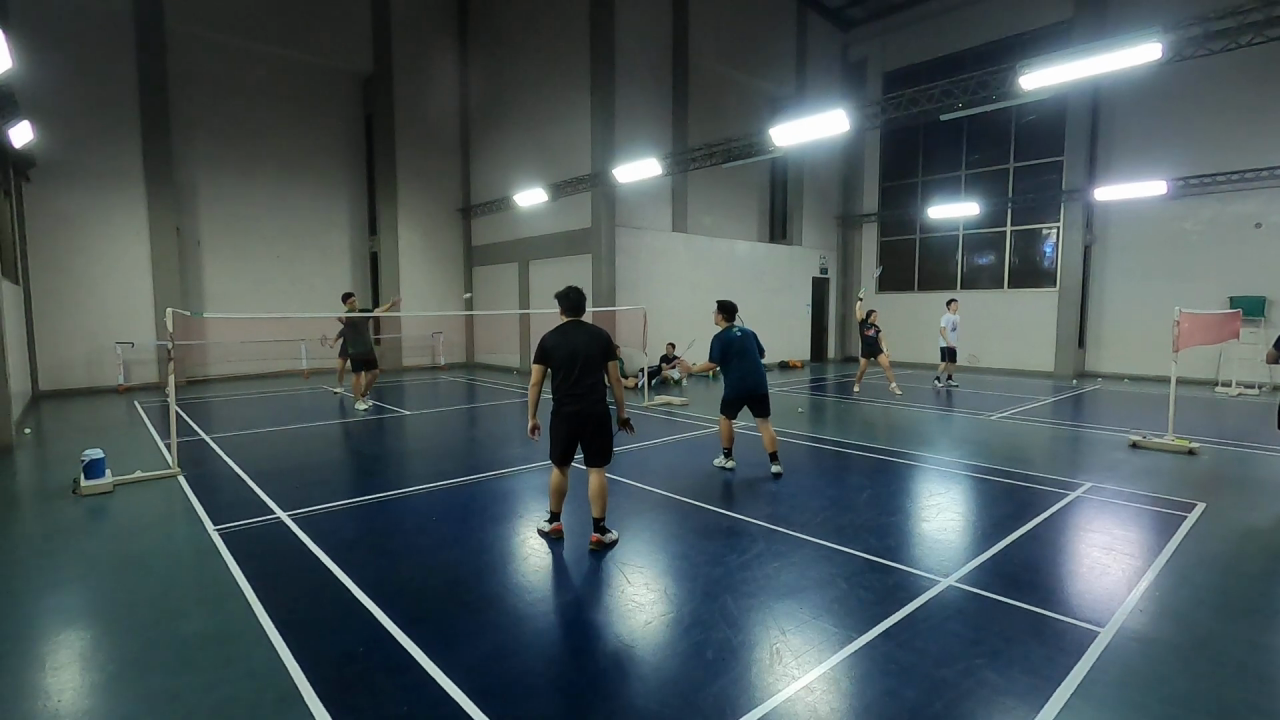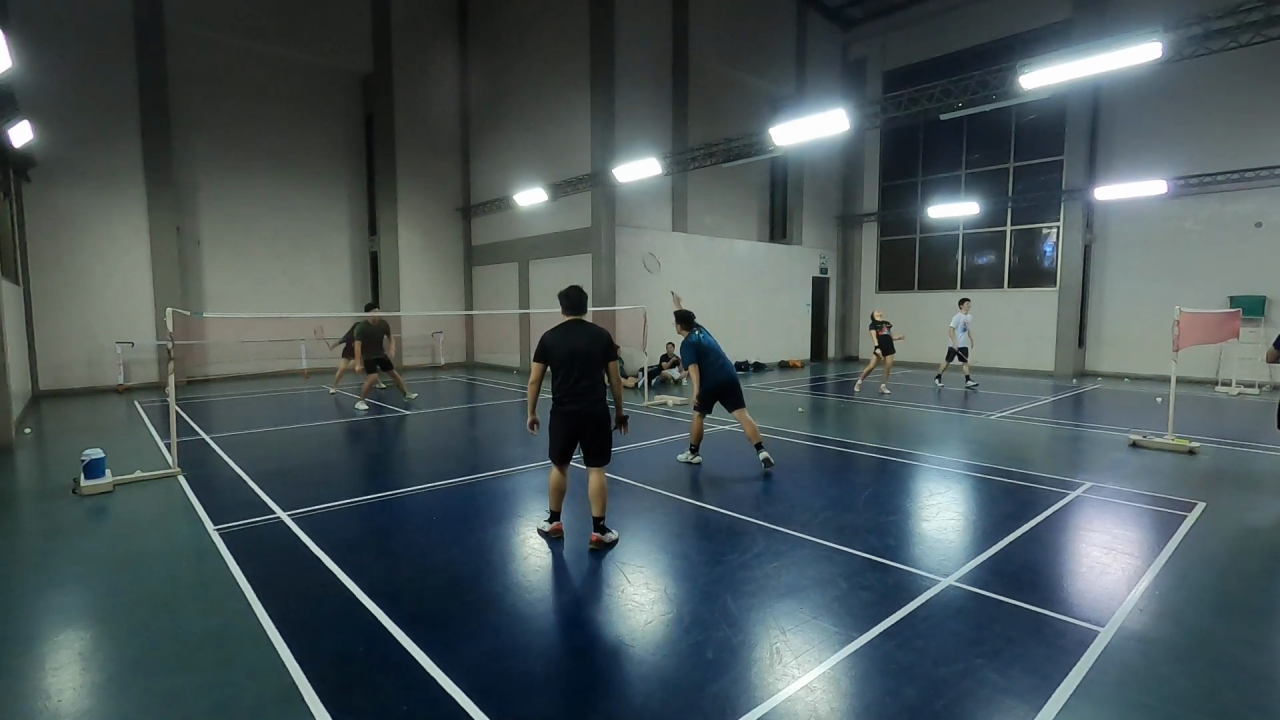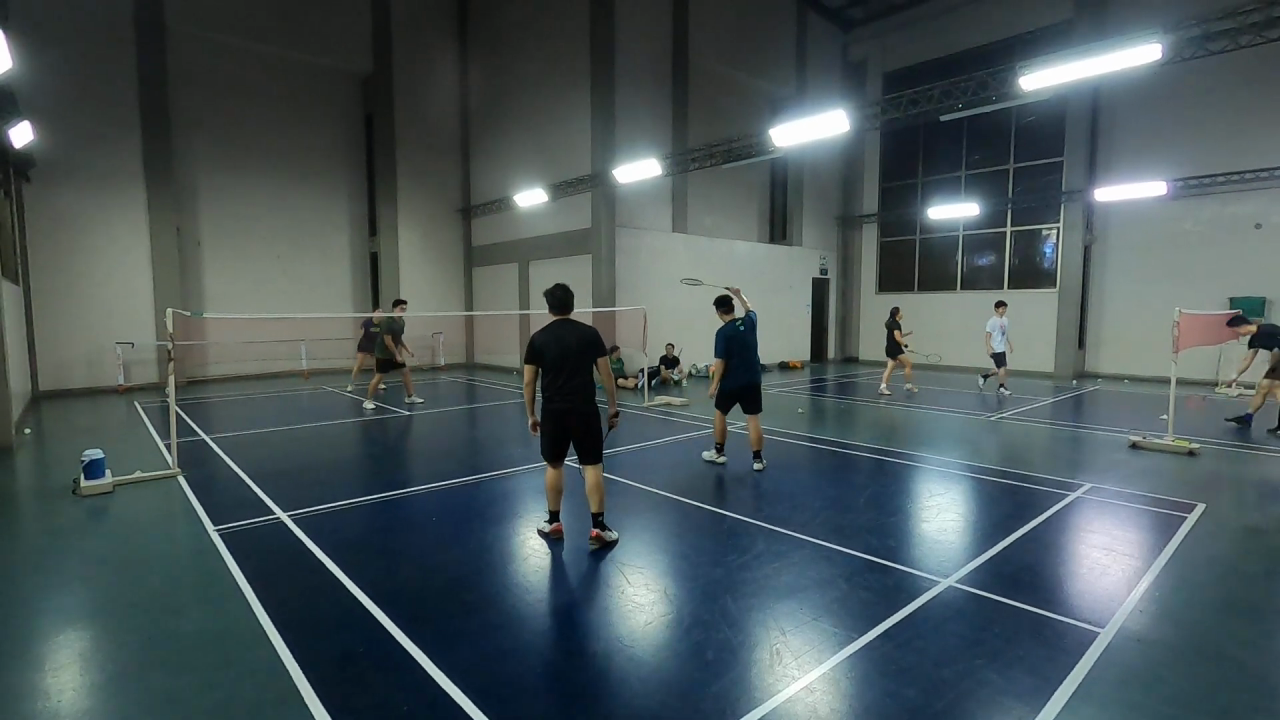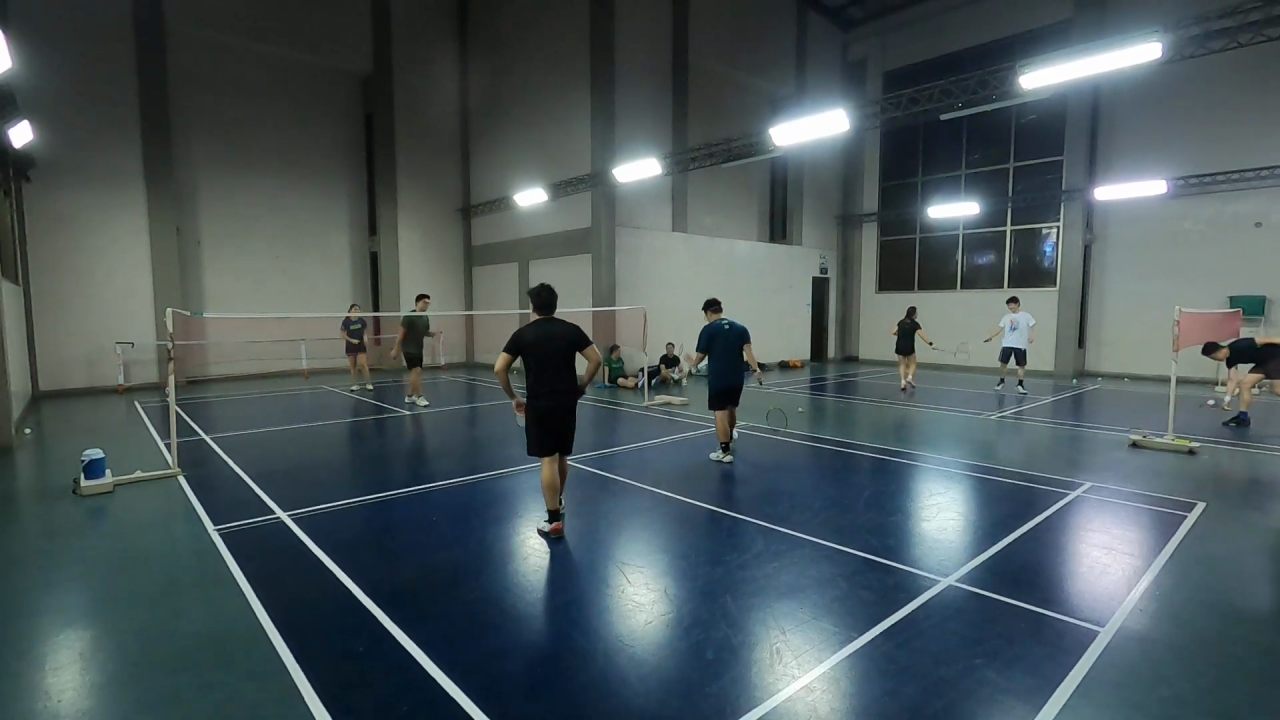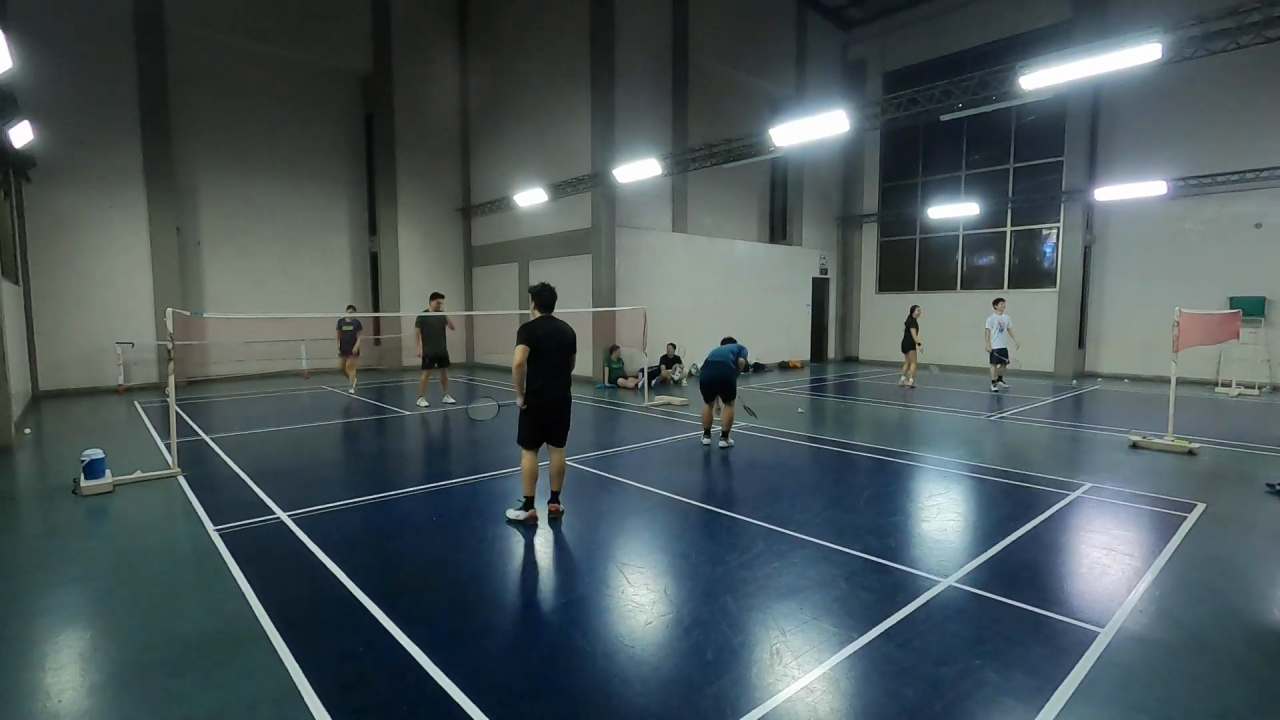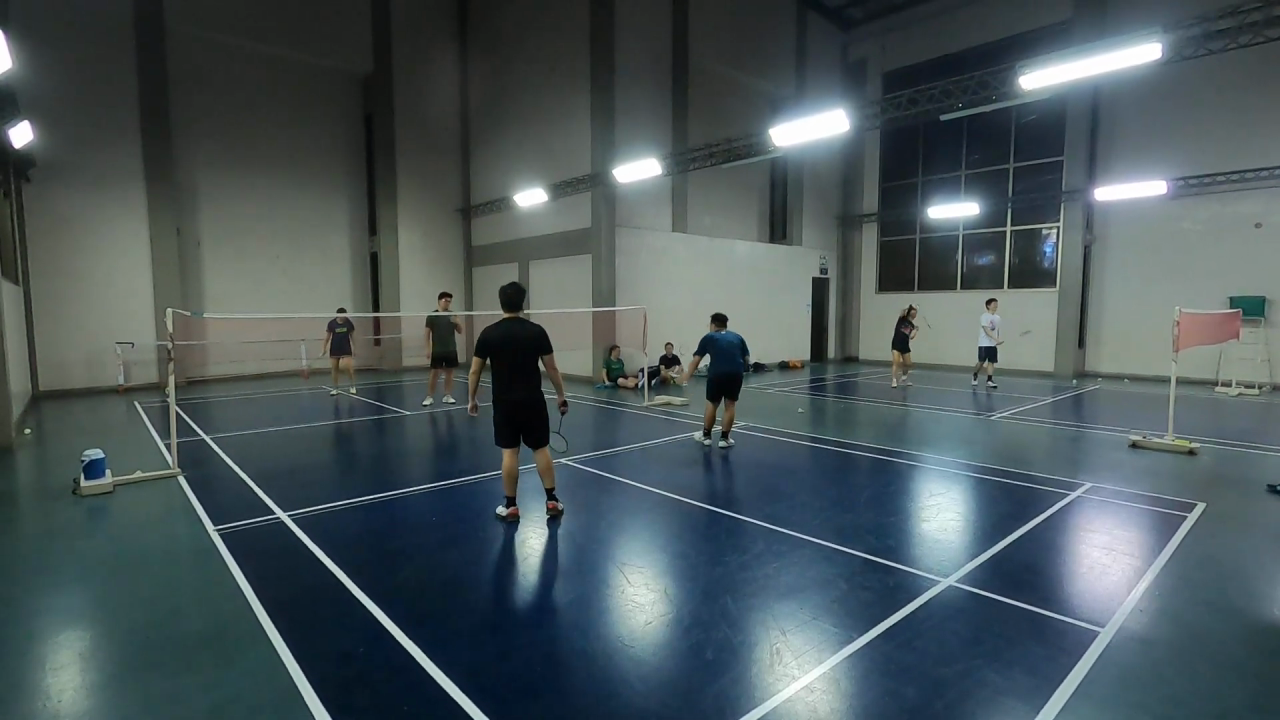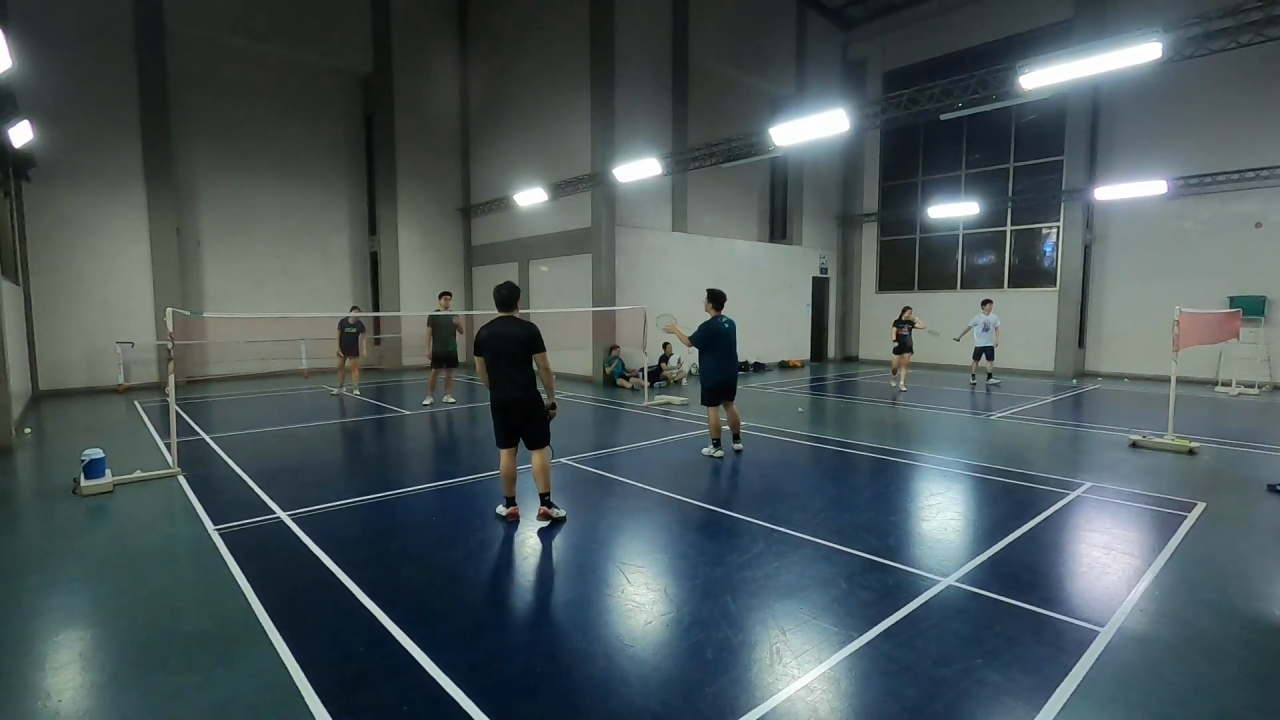
dt=0.7s
person 1, frame 1
left shoulder: (549, 339)
right shoulder: (601, 336)
left elbow: (535, 383)
right elbow: (615, 380)
left wrist: (532, 417)
right wrist: (621, 413)
left hip: (563, 414)
right hip: (596, 413)
left knee: (559, 468)
right knee: (596, 471)
left ankle: (554, 523)
right ankle: (599, 532)
person 1, frame 2
left shoulder: (549, 338)
right shoulder: (602, 335)
left elbow: (534, 381)
right elbow: (615, 379)
left wrist: (531, 413)
right wrist: (619, 411)
left hip: (563, 412)
right hip: (595, 412)
left knee: (559, 467)
right knee: (597, 470)
left ankle: (554, 522)
right ankle: (599, 531)
person 1, frame 3
left shoulder: (538, 339)
right shoulder: (589, 333)
left elbow: (529, 382)
right elbow: (606, 374)
left wrist: (531, 415)
right wrist: (613, 407)
left hip: (553, 411)
right hip: (585, 410)
left knee: (554, 466)
right knee: (592, 467)
left ankle: (554, 522)
right ankle: (598, 527)
person 1, frame 4
left shoulder: (523, 334)
right shoulder: (571, 330)
left elbow: (499, 369)
right elbow: (596, 360)
left wrist: (514, 397)
right wrist: (581, 385)
left hip: (538, 405)
right hip: (566, 403)
left knee: (548, 461)
right knee: (561, 457)
left ankle: (554, 520)
right ankle: (557, 502)
person 1, frame 5
left shoulder: (529, 329)
right shoulder: (567, 330)
left elbow: (519, 363)
left wrist: (520, 395)
left hip: (536, 400)
right hip: (562, 398)
left knee: (529, 452)
right knee: (557, 450)
left ankle: (528, 507)
right ankle: (554, 502)
person 1, frame 6
left shoulder: (489, 333)
right shoulder: (536, 331)
left elbow: (474, 370)
right elbow: (551, 368)
left wrist: (472, 398)
right wrist: (561, 396)
left hip: (504, 402)
right hip: (533, 400)
left knee: (509, 453)
right knee: (541, 449)
left ankle: (510, 506)
right ankle: (552, 500)
person 1, frame 7
left shoulder: (484, 333)
right shoulder: (529, 329)
left elbow: (481, 371)
right elbow: (544, 368)
right wrist: (551, 398)
left hip: (500, 401)
right hip: (528, 399)
left knee: (507, 452)
right knee: (539, 451)
left ankle: (510, 506)
right ankle: (545, 505)
